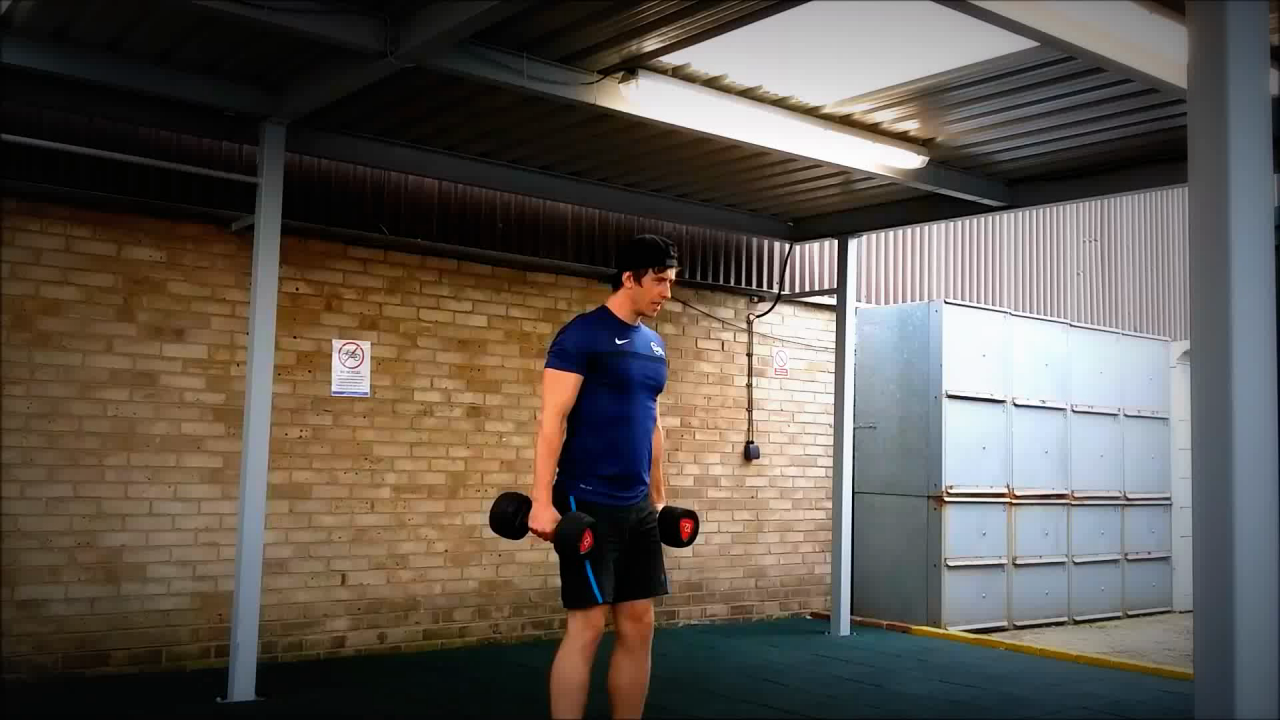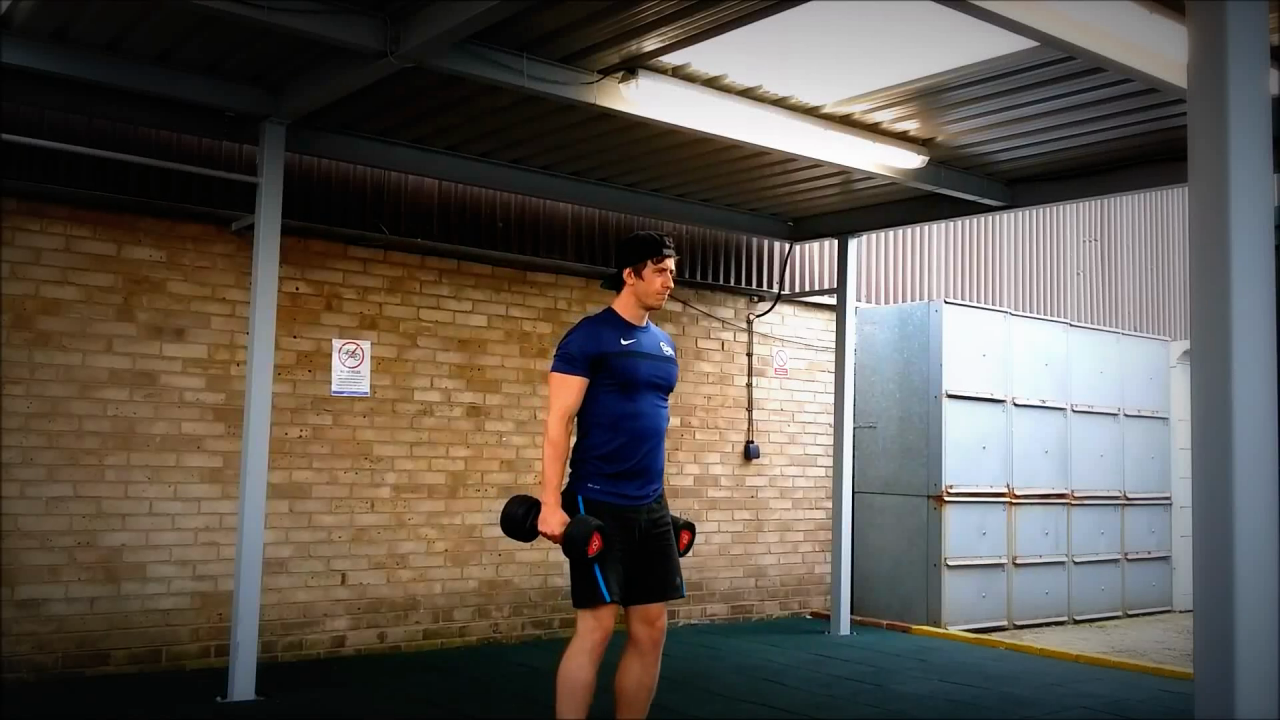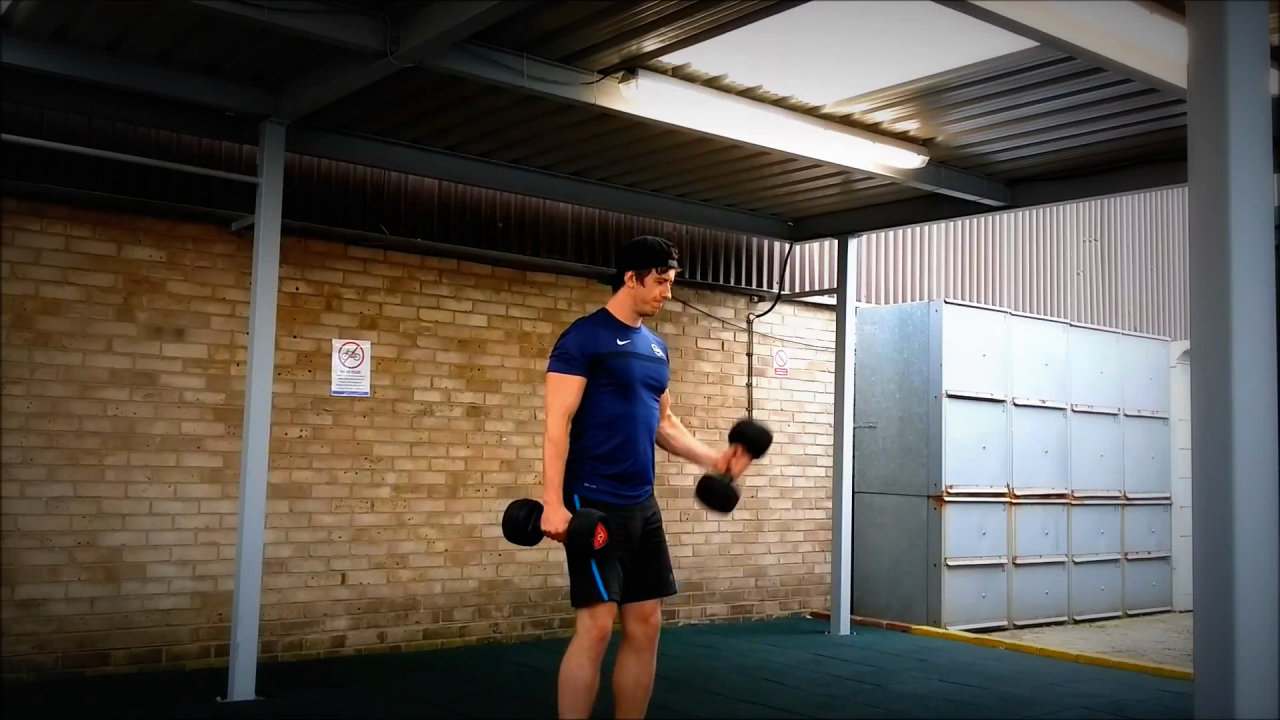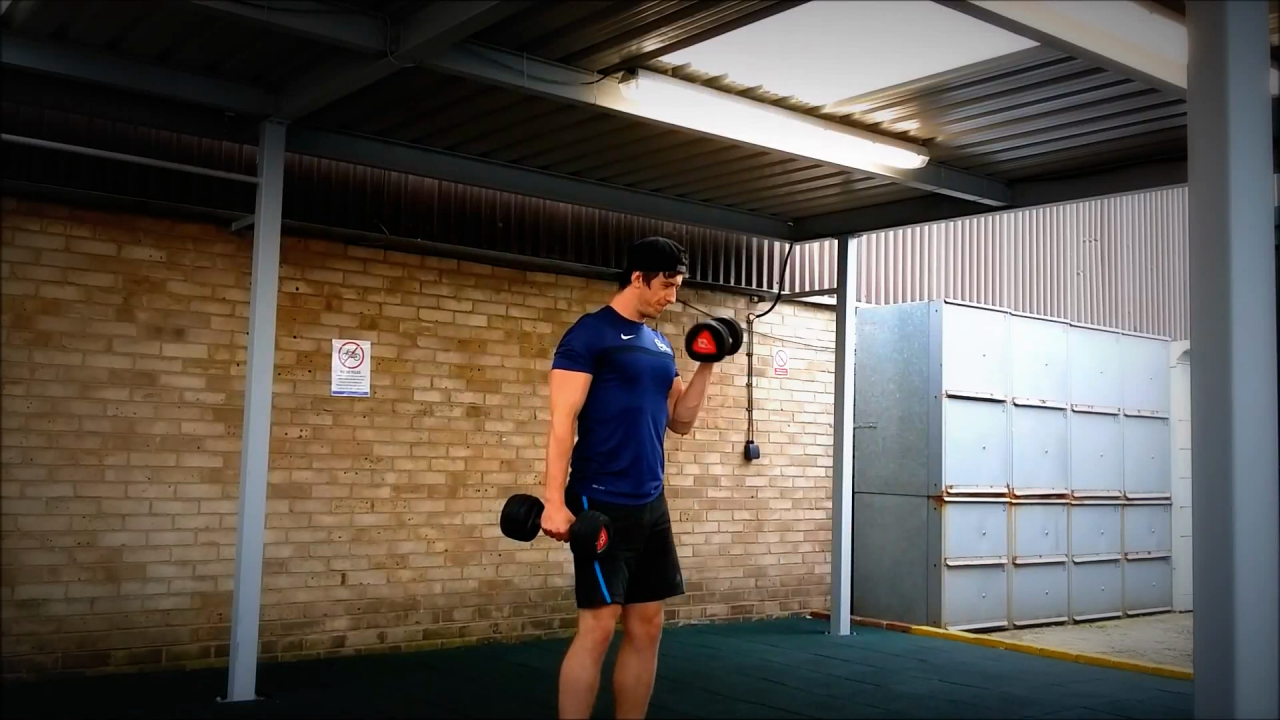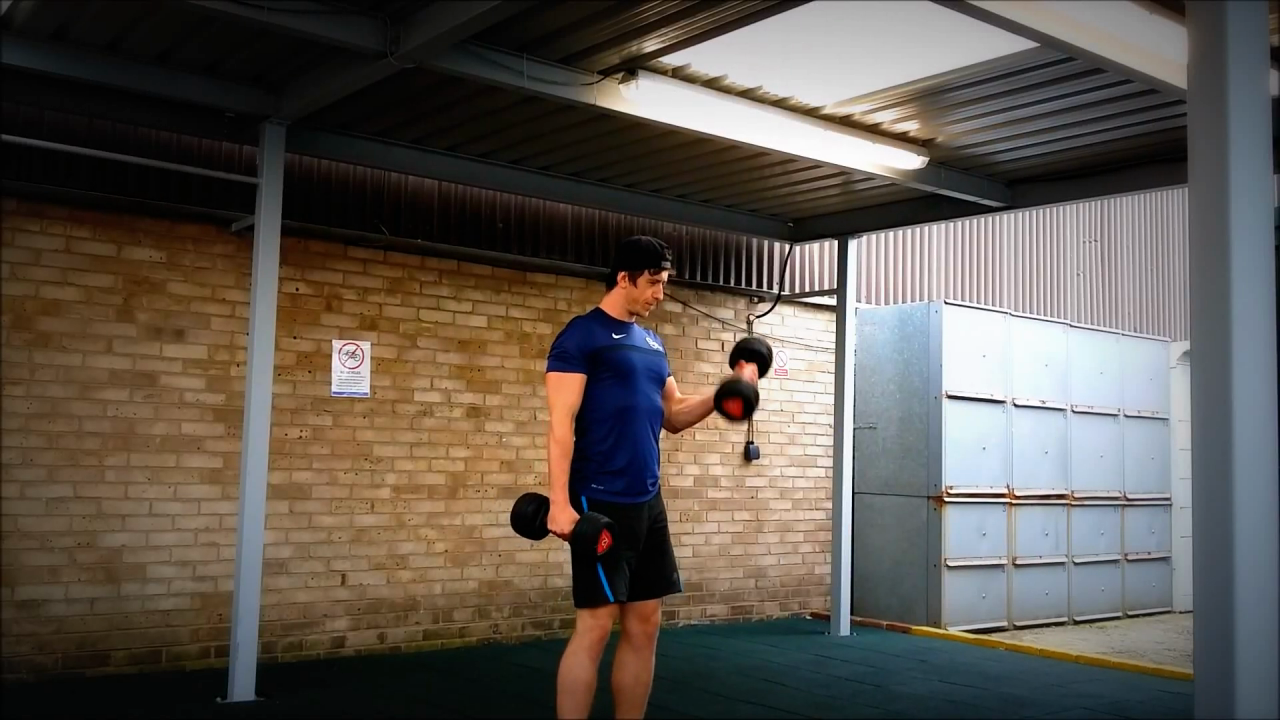
dt=0.4s
person 1, frame 1
left shoulder: (654, 344)
right shoulder: (582, 335)
right elbow: (552, 419)
left wrist: (658, 494)
right wrist: (542, 500)
left hip: (636, 505)
right hip: (588, 502)
left knee: (638, 627)
right knee: (587, 628)
person 1, frame 2
left shoulder: (664, 345)
right shoulder: (589, 337)
right elbow: (558, 423)
right wrist: (551, 503)
left hip: (650, 506)
right hip: (598, 503)
left knee: (651, 630)
right knee: (596, 627)
person 1, frame 3
left shoulder: (656, 346)
right shoulder: (584, 337)
right elbow: (557, 423)
left wrist: (711, 457)
right wrist: (553, 502)
left hip: (642, 503)
right hip: (594, 501)
left knee: (645, 626)
right knee: (595, 625)
person 1, frame 4
left shoulder: (660, 344)
right shoulder: (589, 334)
left elbow: (680, 421)
right elbow: (563, 420)
left wrist: (706, 365)
right wrist: (554, 500)
left hip: (650, 502)
right hip: (602, 502)
left knee: (646, 627)
right knee: (598, 627)
person 1, frame 5
left shoulder: (651, 342)
right shoulder: (581, 336)
left elbow: (673, 413)
right elbow: (561, 422)
right wrist: (560, 501)
left hip: (647, 500)
right hip: (600, 501)
left knee: (644, 624)
right knee: (595, 624)
